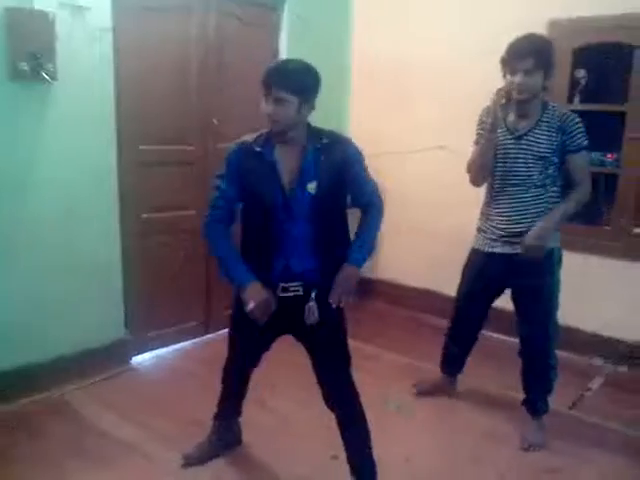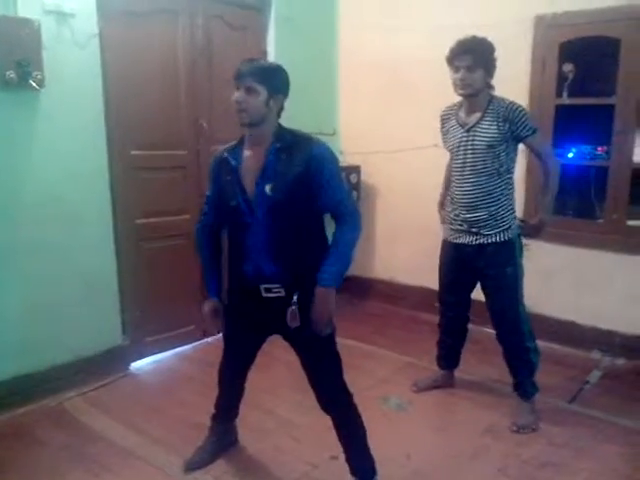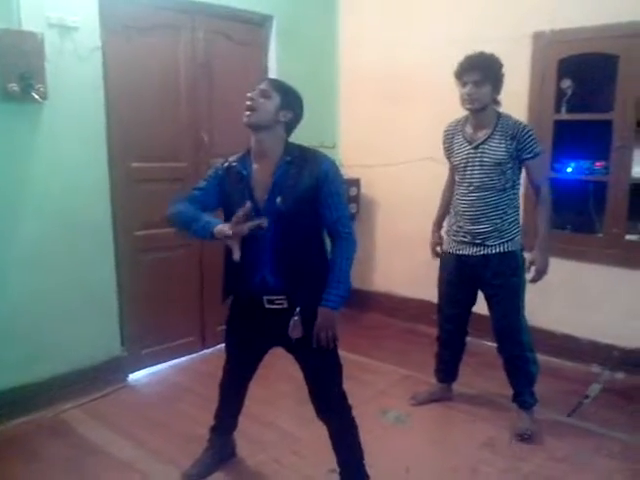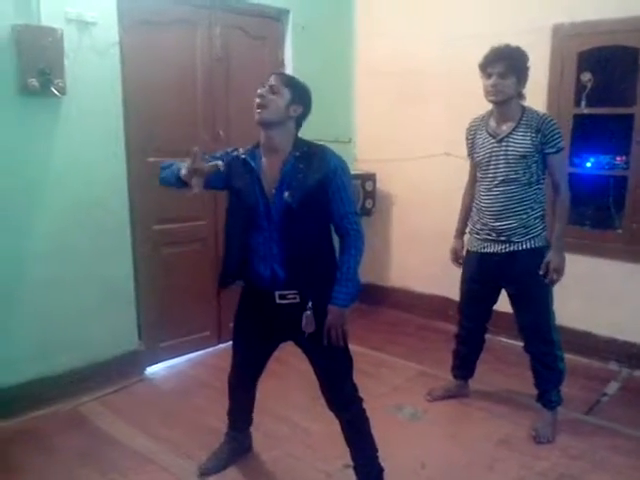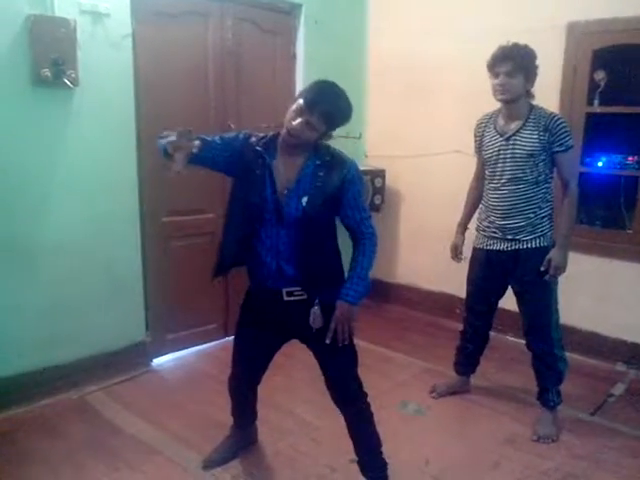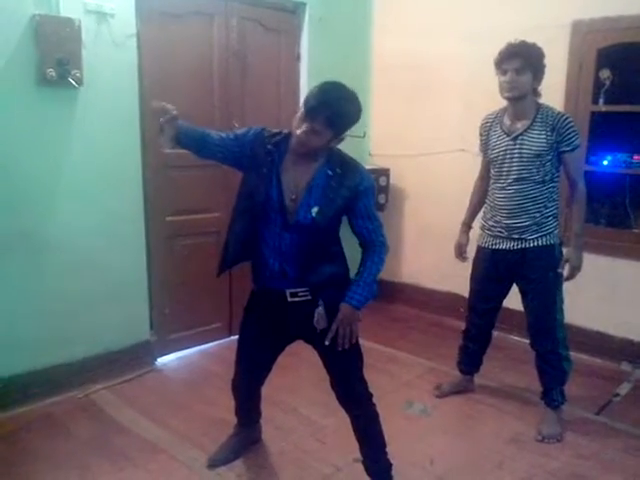
dt=0.7s
person 1, frame 1
left shoulder: (340, 152)
right shoulder: (245, 155)
left elbow: (372, 207)
right elbow: (216, 222)
left wrist: (354, 262)
right wrist: (244, 282)
left hip: (320, 293)
right hip: (261, 293)
left knee: (339, 389)
right knee: (238, 366)
right ankle: (225, 430)
person 1, frame 2
left shoulder: (311, 154)
right shoulder: (225, 162)
left elbow: (349, 220)
right elbow: (208, 228)
left wrist: (326, 284)
right wrist: (212, 290)
left hip: (301, 295)
right hip: (245, 295)
left knee: (331, 390)
right knee: (231, 369)
right ankle: (222, 431)
person 1, frame 3
left shoulder: (317, 169)
right shoulder: (229, 172)
left elbow: (343, 237)
right elbow: (179, 210)
left wrist: (330, 303)
right wrist: (217, 228)
left hip: (304, 307)
right hip: (248, 306)
left knee: (330, 402)
right knee: (232, 381)
right ankle: (221, 443)
person 1, frame 4
left shoulder: (325, 165)
right shoulder: (238, 163)
left elbow: (351, 235)
right elbow: (168, 174)
left wrist: (340, 301)
right wrist: (187, 171)
left hip: (312, 302)
right hip: (257, 301)
left knee: (342, 397)
right knee: (241, 379)
right ankle: (237, 438)
person 1, frame 5
left shoulder: (341, 172)
right shoulder: (247, 151)
left elbow: (365, 237)
right elbow: (192, 146)
left wrist: (349, 298)
right wrist: (177, 144)
left hip: (319, 300)
right hip: (263, 297)
left knee: (348, 394)
right knee: (241, 378)
right ankle: (243, 430)
person 1, frame 6
left shoulder: (351, 179)
right shoulder: (260, 146)
left elbow: (376, 245)
right elbow: (211, 143)
left wrist: (354, 301)
right wrist: (176, 128)
left hip: (324, 300)
right hip: (267, 297)
left knee: (354, 396)
right knee: (245, 380)
right ankle: (247, 430)
person 2, frame 1
left shoulder: (565, 123)
right shoulder: (490, 117)
left elbow: (582, 188)
right elbow: (476, 177)
left wrist: (547, 225)
right wrist: (494, 124)
left hip: (536, 250)
right hip: (489, 243)
left knee: (537, 336)
right knee: (464, 317)
left ankle: (535, 413)
right ankle: (448, 377)
person 2, frame 2
left shoulder: (510, 114)
right shoulder: (447, 117)
left elbow: (549, 163)
left wrist: (541, 215)
left hip: (499, 239)
right hip: (455, 237)
left knee: (509, 319)
right knee: (451, 309)
left ankle: (526, 395)
right ankle: (446, 371)
person 2, frame 3
left shoulder: (517, 133)
right shoulder: (452, 133)
left elbow: (541, 191)
left wrist: (541, 247)
right wrist: (437, 227)
left hip: (502, 252)
right hip: (457, 249)
left knee: (511, 331)
right knee: (449, 322)
left ankle: (525, 406)
right ankle: (444, 384)
person 2, frame 4
left shoulder: (543, 126)
right shoulder: (475, 129)
left elbow: (561, 189)
left wrist: (557, 247)
right wrist: (458, 234)
left hip: (527, 249)
right hip: (481, 247)
left knee: (539, 332)
right knee: (469, 321)
left ankle: (549, 406)
right ankle: (460, 380)
person 2, frame 5
left shoulder: (551, 125)
right shoulder: (484, 126)
left elbow: (570, 188)
left wrist: (561, 245)
right wrist: (461, 227)
left hip: (533, 247)
right hip: (488, 244)
left knee: (541, 329)
right knee: (475, 316)
left ankle: (549, 405)
right ankle: (462, 376)
person 2, frame 6
left shoulder: (558, 124)
right shoulder: (489, 125)
left elbow: (577, 186)
left wrist: (576, 244)
right wrist: (465, 226)
left hip: (539, 247)
right hip: (492, 243)
left knee: (546, 328)
right knee: (478, 315)
left ankle: (553, 405)
right ankle: (466, 375)
